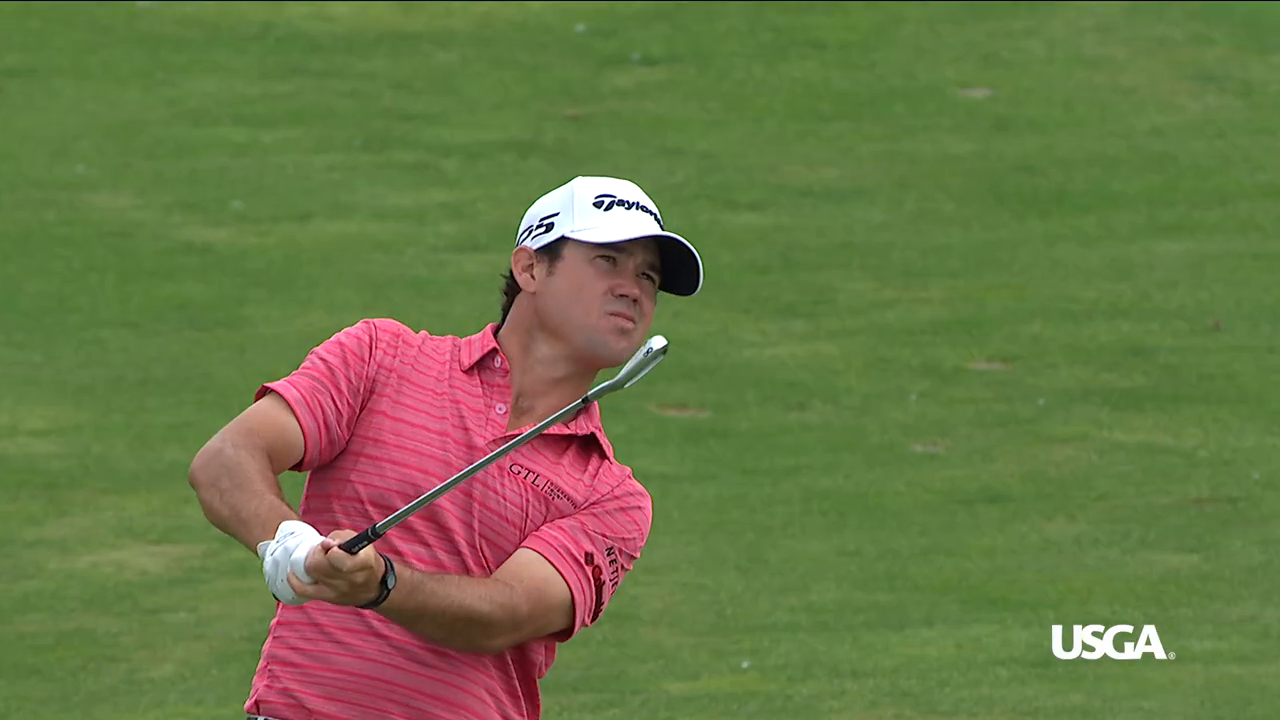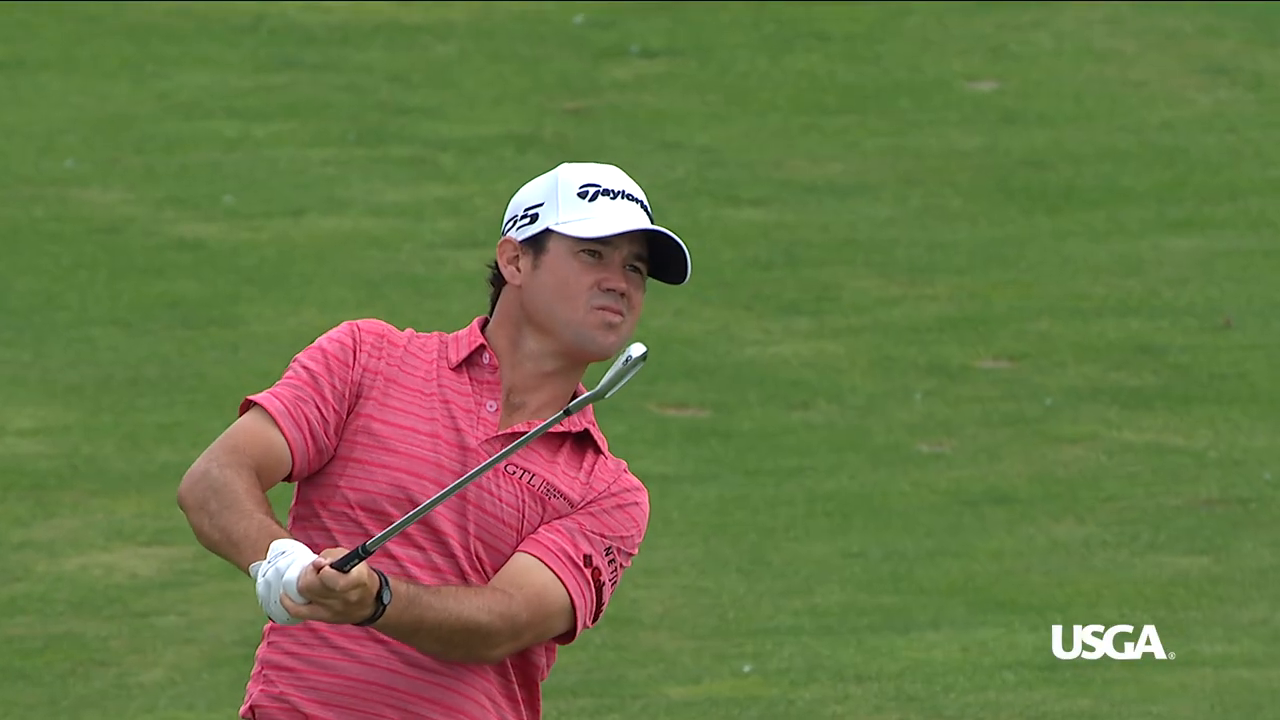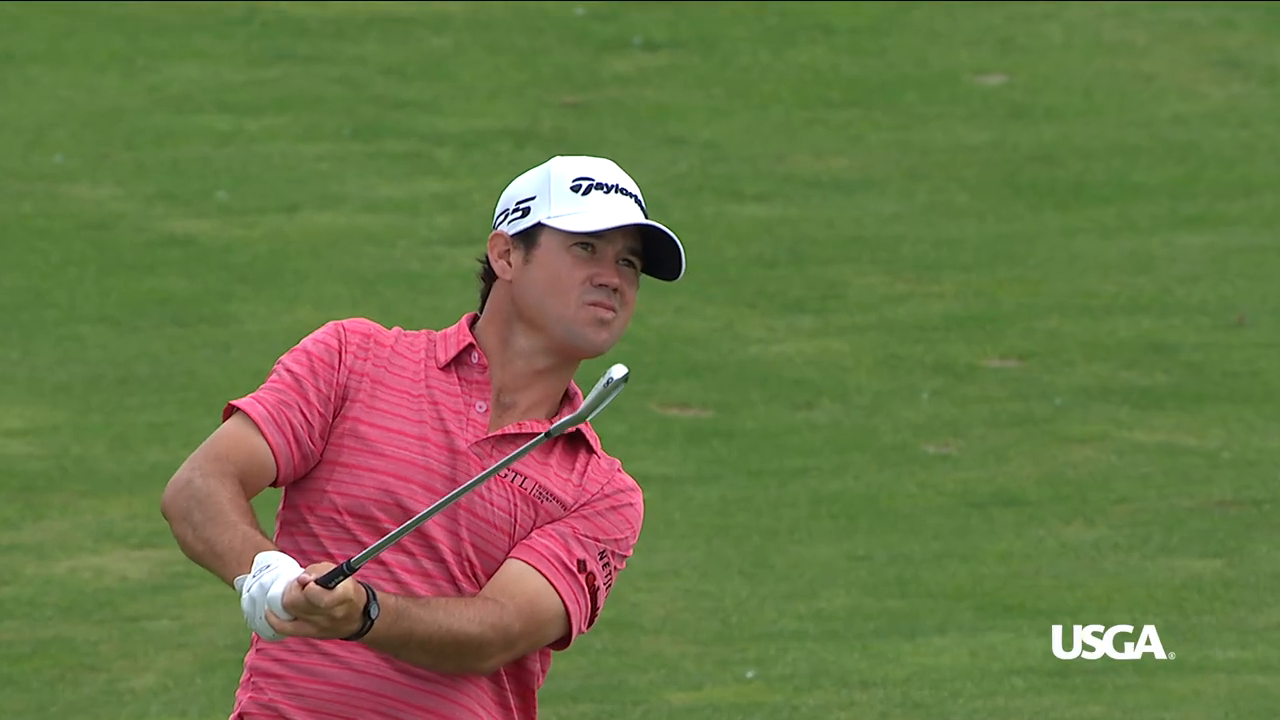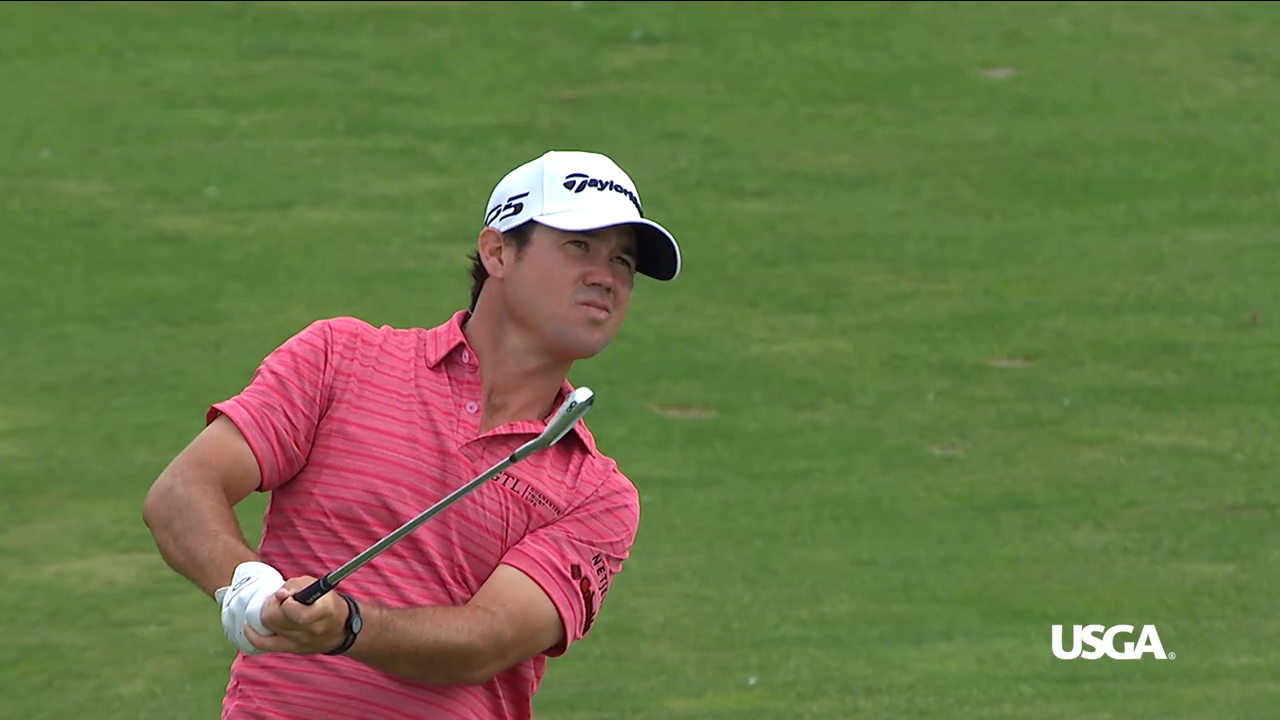
dt=0.4s
person 1, frame 1
left shoulder: (616, 503)
right shoulder: (380, 355)
left elbow: (506, 616)
right elbow: (223, 461)
left wrist: (379, 586)
right wrist: (285, 540)
person 1, frame 2
left shoulder: (613, 498)
right shoulder: (367, 355)
left elbow: (504, 624)
right elbow: (212, 479)
left wrist: (374, 602)
right wrist: (278, 561)
person 1, frame 3
left shoulder: (606, 498)
right shoulder: (352, 356)
left elbow: (495, 634)
right elbow: (197, 486)
left wrist: (361, 615)
right wrist: (265, 574)
person 1, frame 4
left shoulder: (600, 499)
right shoulder: (340, 356)
left elbow: (488, 642)
right elbow: (181, 491)
left wrist: (345, 628)
right wrist: (245, 584)
